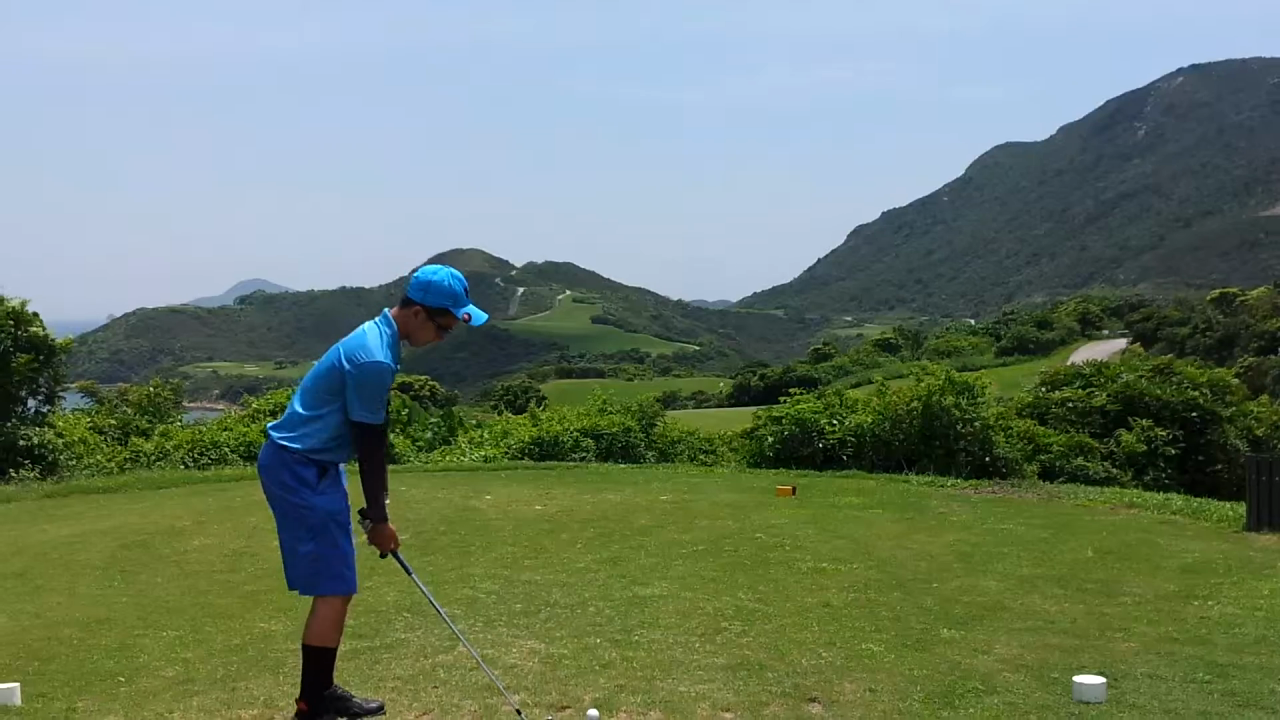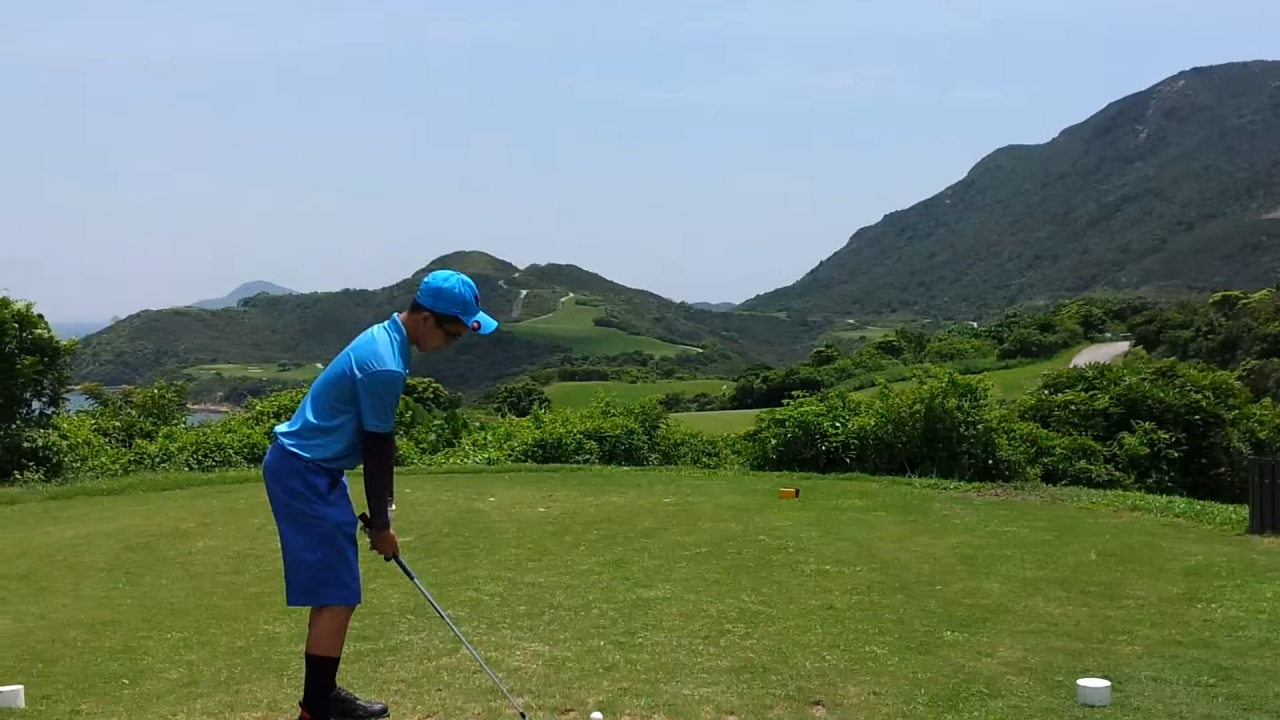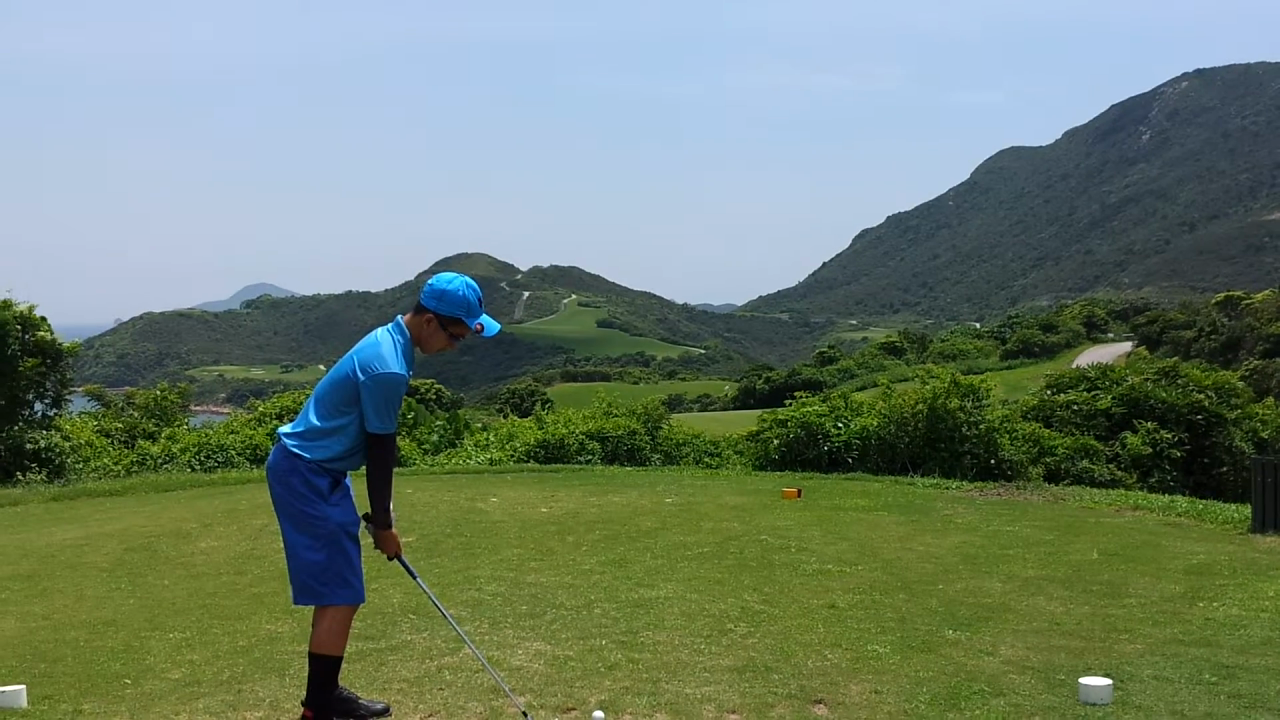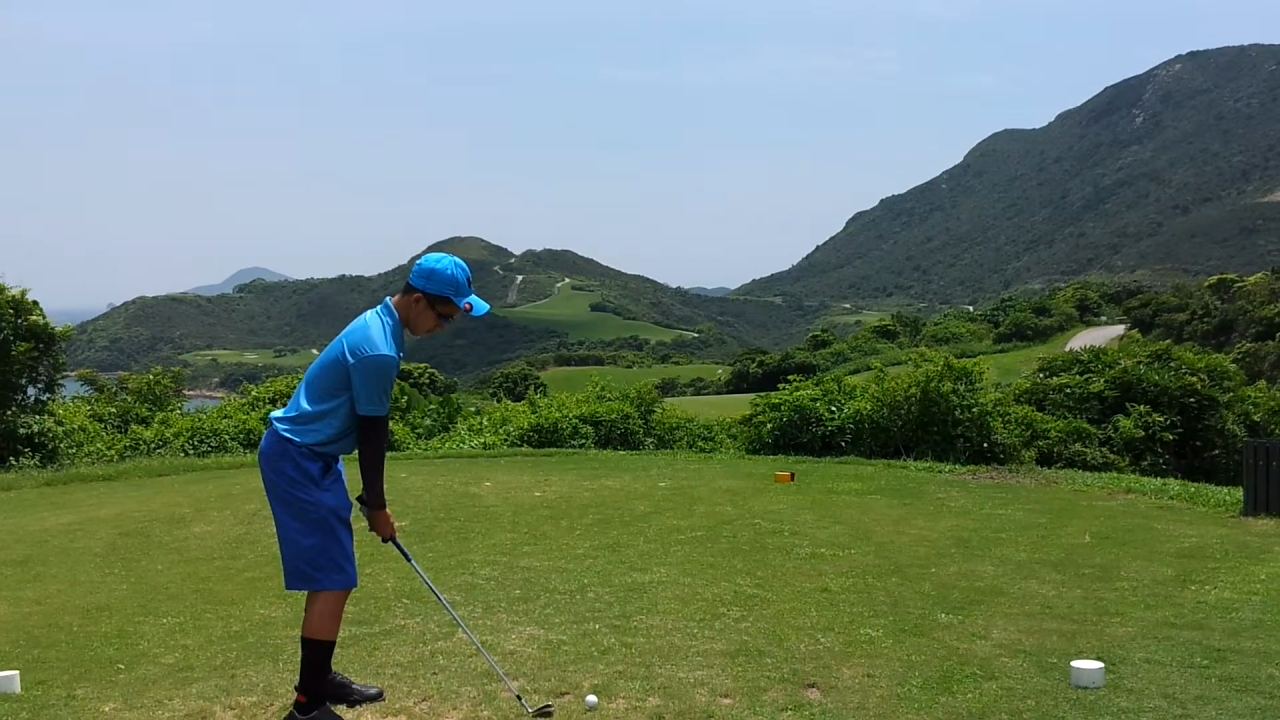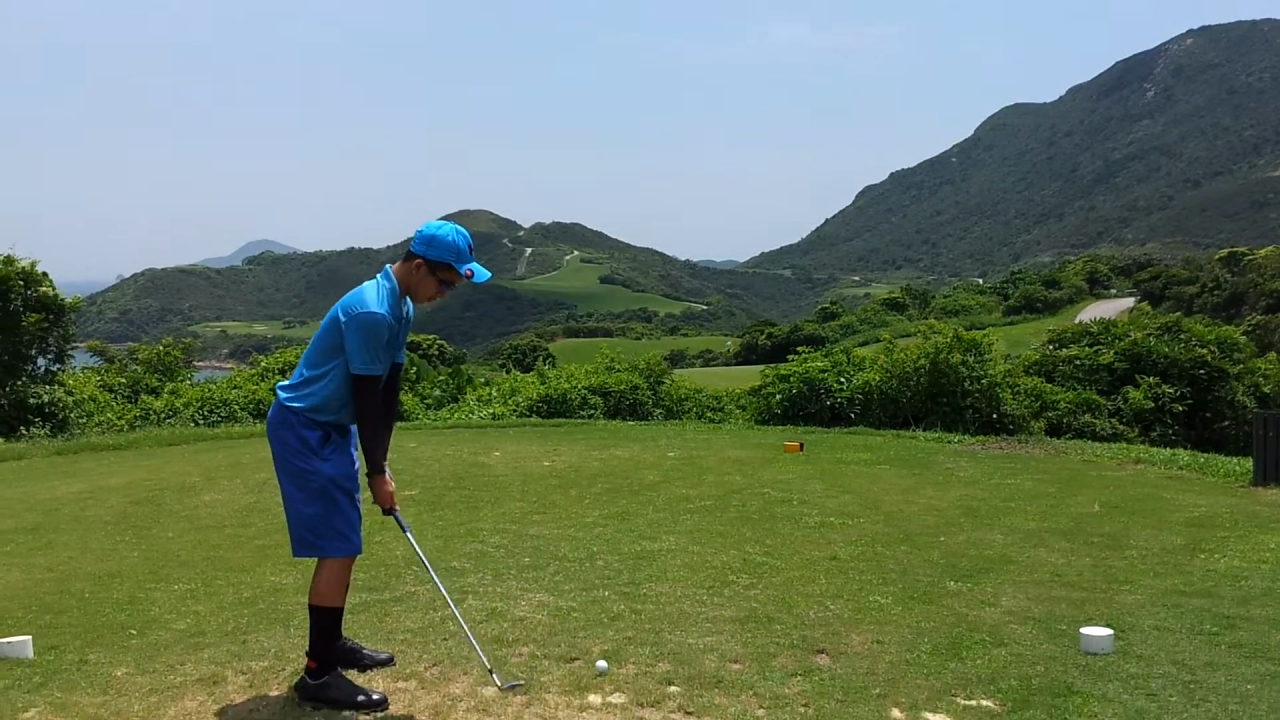
dt=0.3s
person 1, frame 1
left shoulder: (377, 336)
right shoulder: (373, 358)
left elbow: (376, 435)
right elbow: (368, 443)
left wrist: (380, 504)
right wrist: (379, 519)
left hip: (312, 462)
right hip: (296, 466)
left knee: (336, 582)
right knee: (333, 588)
person 1, frame 2
left shoulder: (386, 338)
right shoulder: (385, 366)
left elbow: (381, 442)
right elbow: (376, 451)
left wrist: (385, 505)
right wrist: (380, 526)
left hip: (311, 466)
right hip: (304, 472)
left knee: (335, 590)
right knee: (336, 596)
person 1, frame 3
left shoulder: (389, 340)
right shoulder: (388, 368)
left elbow: (382, 445)
right elbow: (378, 452)
left wrist: (381, 512)
right wrist: (382, 524)
left hip: (315, 468)
right hip: (306, 474)
left knee: (336, 590)
right knee: (340, 595)
person 1, frame 4
left shoulder: (381, 324)
right shoulder: (378, 350)
left elbow: (375, 427)
right elbow: (370, 434)
left wrist: (373, 497)
right wrist: (377, 506)
left hip: (308, 453)
right hip: (298, 458)
left knee: (329, 575)
right knee: (333, 579)
left ankle: (320, 677)
person 1, frame 5
left shoulder: (400, 309)
right shoulder: (369, 310)
left elbow: (388, 389)
right elbow: (364, 397)
left wrist: (381, 463)
right wrist: (378, 474)
left hip: (332, 427)
right hip: (303, 428)
left knee: (345, 543)
right knee: (337, 546)
left ankle: (331, 644)
right ankle: (318, 674)
